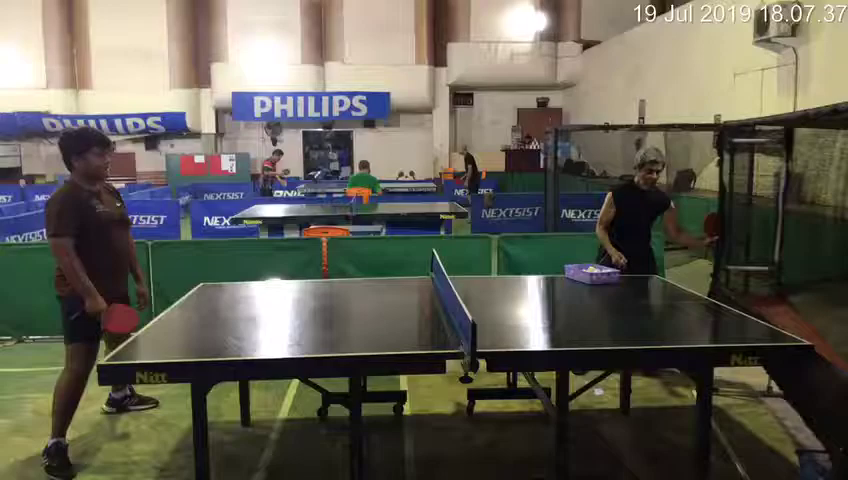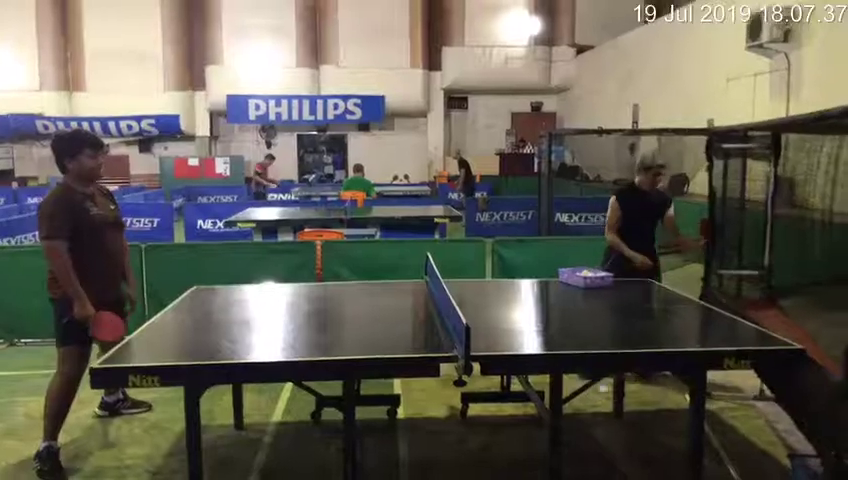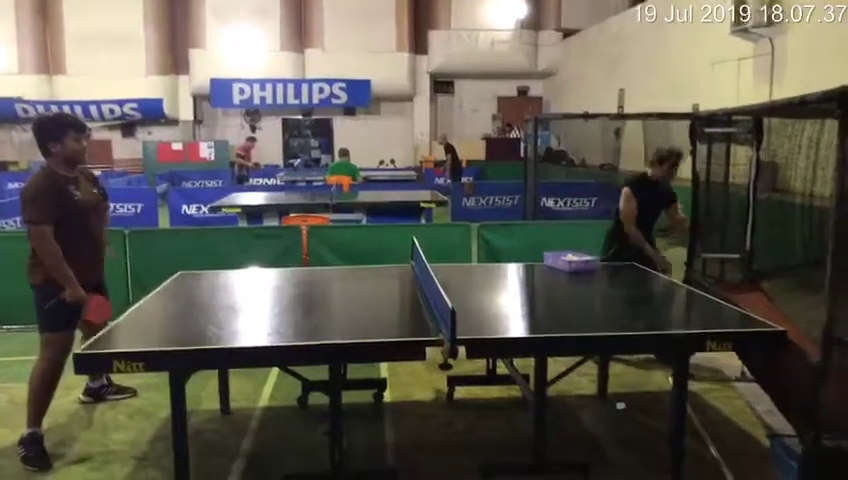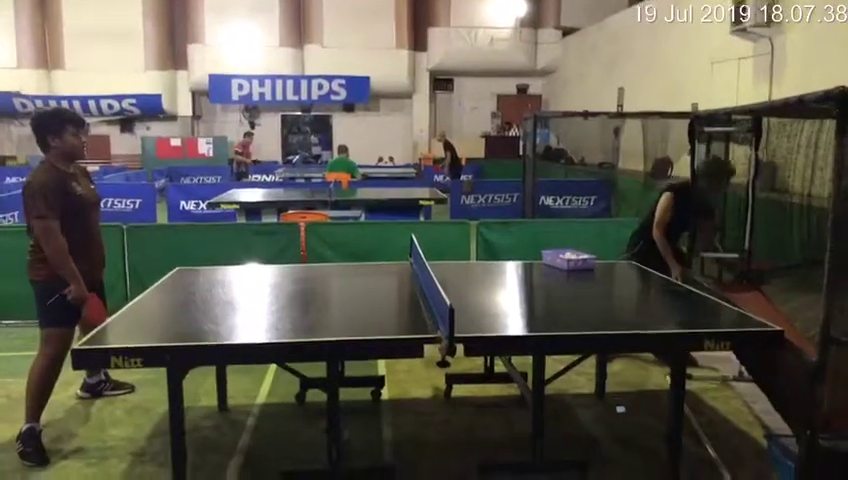
dt=0.4s
person 1, frame 1
left shoulder: (111, 192)
right shoulder: (64, 200)
left elbow: (125, 238)
right elbow: (63, 253)
left wrist: (139, 280)
right wrist: (90, 295)
left hip: (116, 290)
right hip: (84, 297)
left knee: (121, 345)
right knee: (78, 366)
left ankle: (119, 395)
right ankle: (55, 444)
person 1, frame 2
left shoulder: (104, 195)
right shoulder: (58, 202)
right elbow: (56, 255)
left wrist: (128, 281)
right wrist: (79, 300)
left hip: (110, 292)
right hip: (77, 300)
left knee: (115, 348)
right knee: (70, 370)
left ankle: (112, 399)
right ankle: (47, 448)
person 1, frame 3
left shoulder: (86, 176)
right shoulder: (41, 186)
right elbow: (42, 239)
left wrist: (103, 246)
right wrist: (70, 284)
left hip: (91, 276)
right hip: (57, 284)
left knee: (97, 332)
right knee: (53, 354)
left ankle: (97, 384)
right ankle: (31, 435)
person 1, frame 4
left shoulder: (79, 172)
right shoulder: (43, 181)
right elbow: (49, 236)
left wrist: (91, 272)
right wrist: (74, 280)
left hip: (88, 272)
right hip: (58, 279)
left knee: (95, 327)
right knee: (53, 349)
left ankle: (94, 380)
right ankle: (29, 431)
person 2, frame 1
left shoulder: (663, 201)
right shoulder: (617, 195)
left elbow: (675, 234)
right elbow: (601, 228)
left wrist: (702, 243)
right wrist: (613, 253)
left hip: (643, 259)
right hip: (614, 259)
person 2, frame 2
left shoulder: (663, 201)
right shoulder: (620, 197)
left elbow: (675, 235)
right elbow: (610, 234)
left wrist: (697, 245)
right wrist: (633, 256)
left hip: (647, 260)
right hip: (620, 260)
person 2, frame 3
left shoulder: (668, 195)
right shoulder: (630, 189)
left elbow: (681, 224)
right elbow: (629, 228)
right wrist: (654, 255)
left hip: (644, 250)
right hip: (620, 248)
person 2, frame 4
left shoulder: (705, 206)
right shoulder: (673, 194)
left elbow: (706, 241)
right elbow: (657, 232)
right wrist: (673, 265)
left hip: (669, 249)
right hip: (644, 247)
